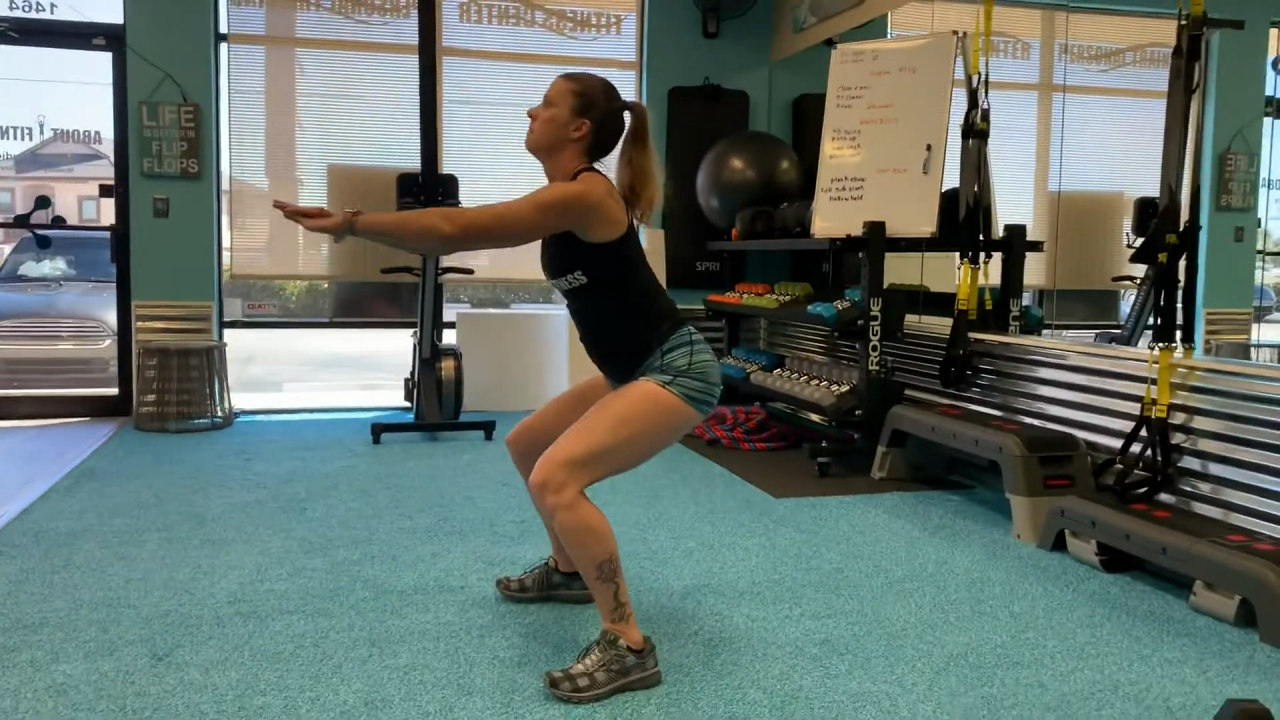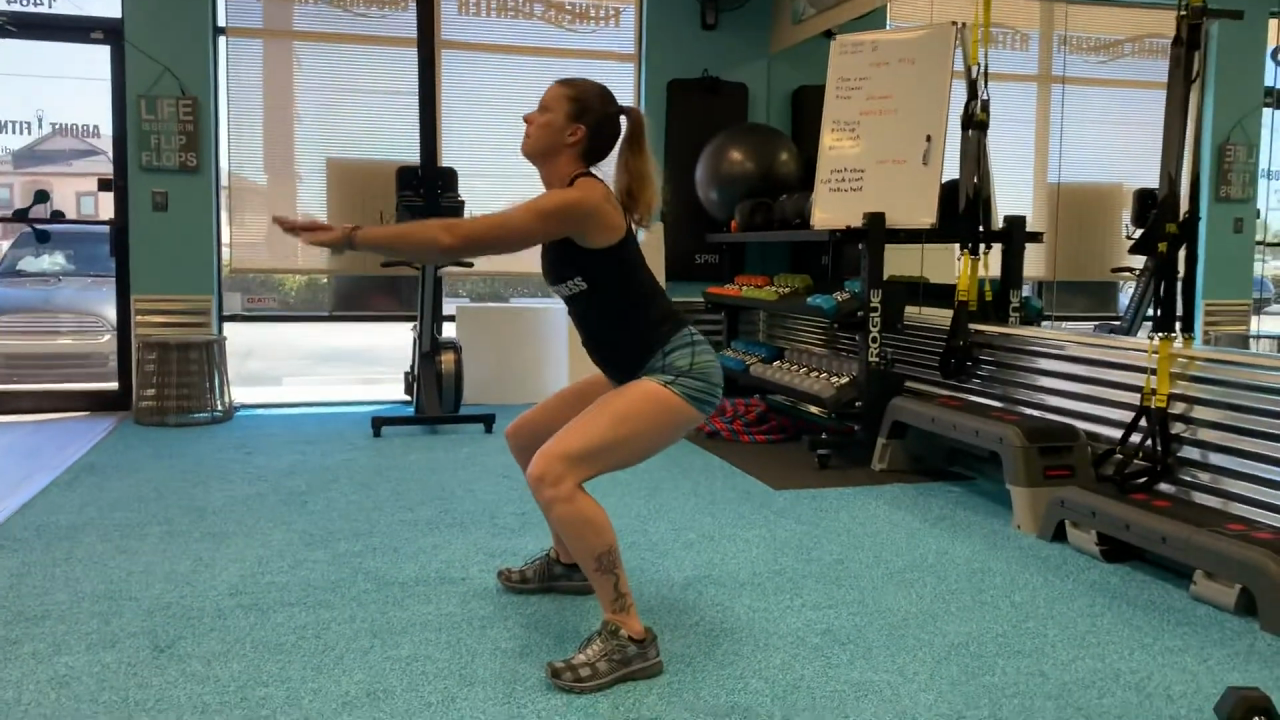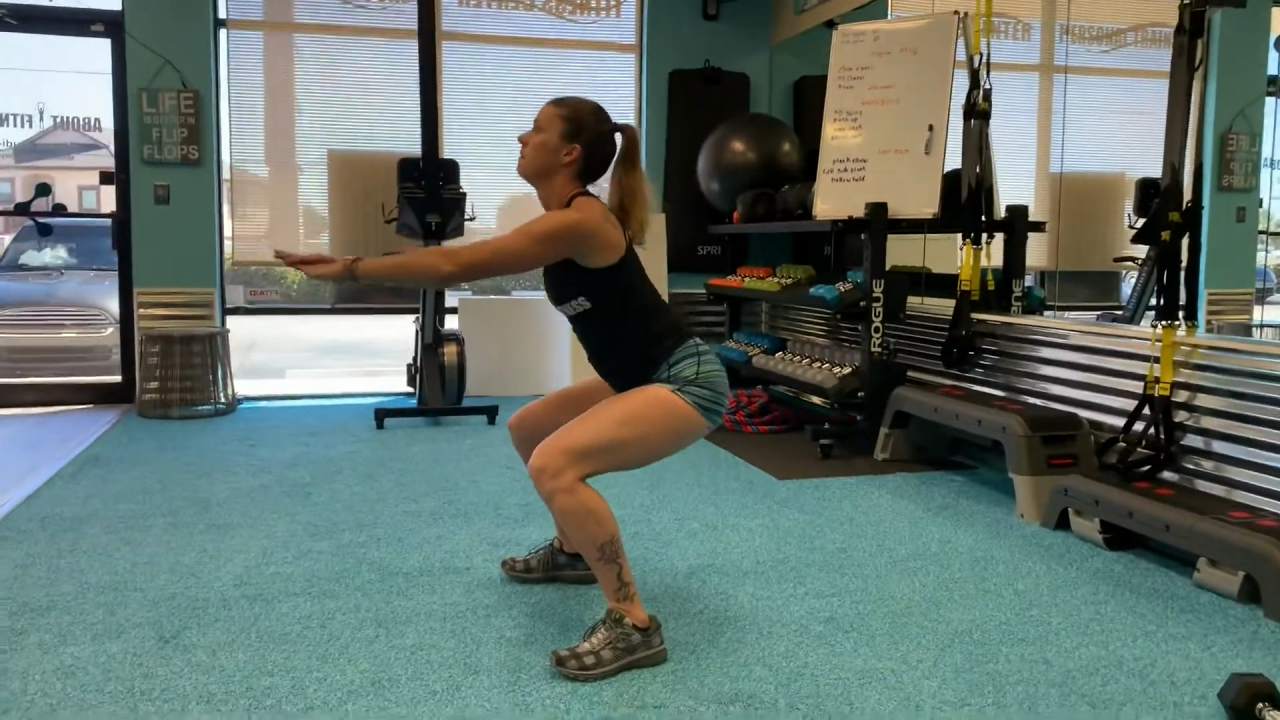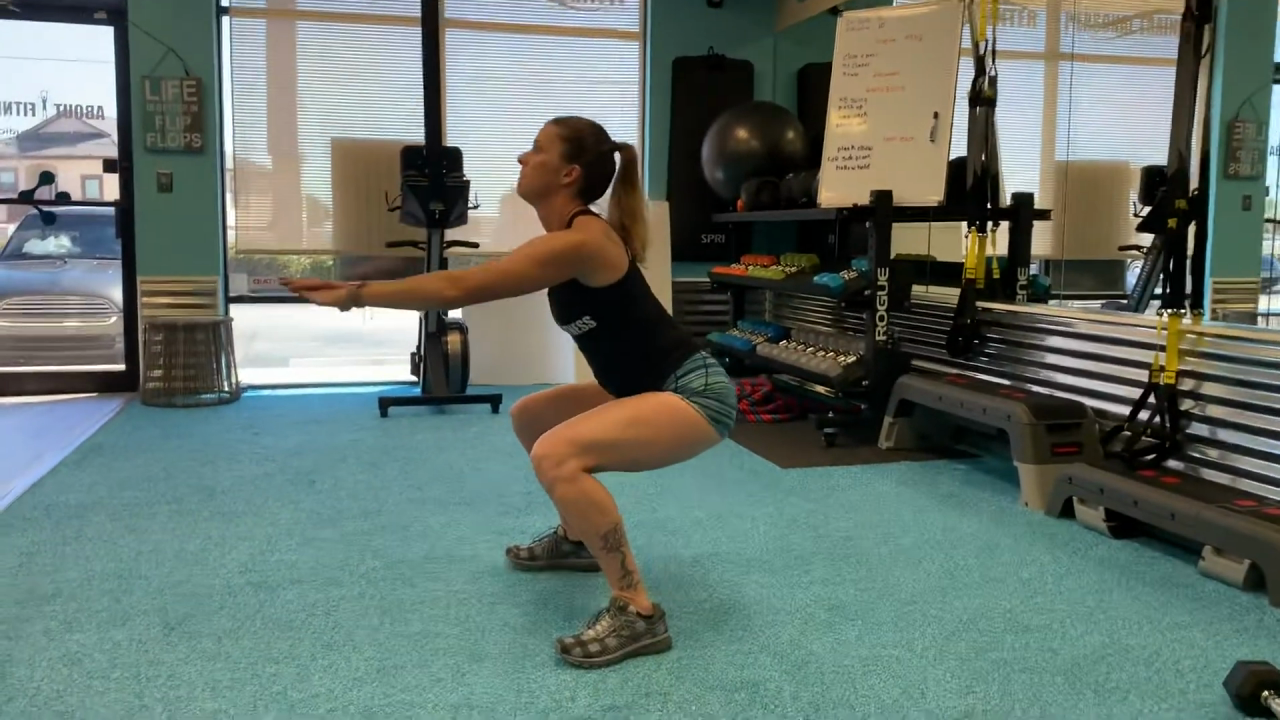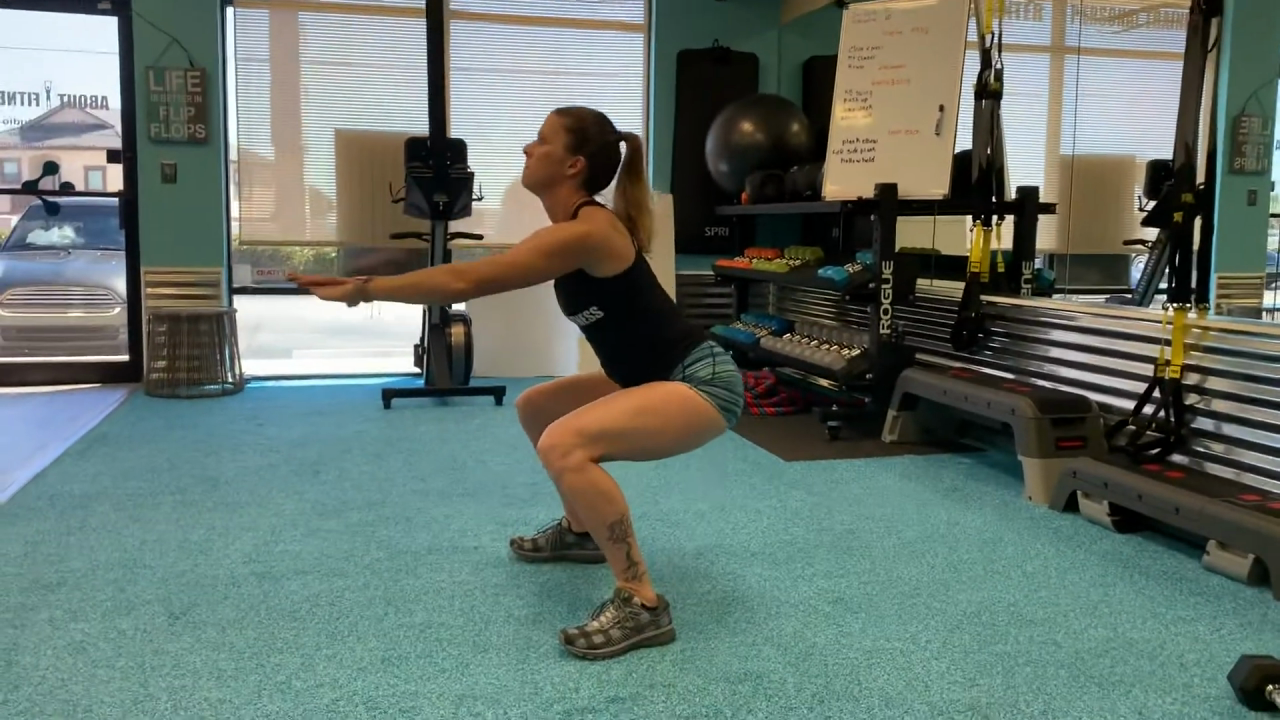
dt=0.2s
person 1, frame 1
left shoulder: (582, 195)
right shoulder: (569, 197)
left elbow: (455, 229)
right elbow: (468, 234)
left wrist: (348, 224)
right wrist: (356, 224)
left hip: (676, 369)
right hip: (637, 368)
left knee: (555, 479)
right knee: (525, 445)
left ankle: (627, 648)
right ankle: (568, 569)
person 1, frame 2
left shoulder: (580, 201)
right shoulder: (568, 201)
left elbow: (455, 239)
right elbow: (467, 241)
left wrist: (348, 237)
right wrist: (356, 236)
left hip: (679, 370)
right hip: (639, 369)
left knee: (552, 471)
right knee: (525, 437)
left ankle: (629, 638)
right ankle: (568, 559)
person 1, frame 3
left shoulder: (577, 222)
right shoulder: (566, 219)
left elbow: (456, 266)
right elbow: (467, 262)
left wrist: (350, 269)
right wrist: (358, 266)
left hip: (687, 381)
right hip: (645, 377)
left knee: (554, 464)
right knee: (527, 429)
left ankle: (633, 626)
right ankle: (574, 550)
person 1, frame 4
left shoulder: (579, 242)
right shoulder: (568, 237)
left elbow: (460, 289)
right elbow: (472, 281)
left wrist: (354, 295)
right wrist: (362, 289)
left hip: (695, 393)
right hip: (653, 387)
left knee: (556, 454)
right knee: (529, 417)
left ankle: (637, 614)
right ankle: (577, 538)
person 1, frame 5
left shoulder: (586, 232)
right shoulder: (574, 227)
left elbow: (465, 282)
right elbow: (476, 275)
left wrist: (361, 290)
right wrist: (371, 285)
left hip: (702, 382)
right hip: (657, 377)
left knee: (563, 444)
right knee: (536, 409)
left ankle: (642, 606)
right ankle: (580, 530)
